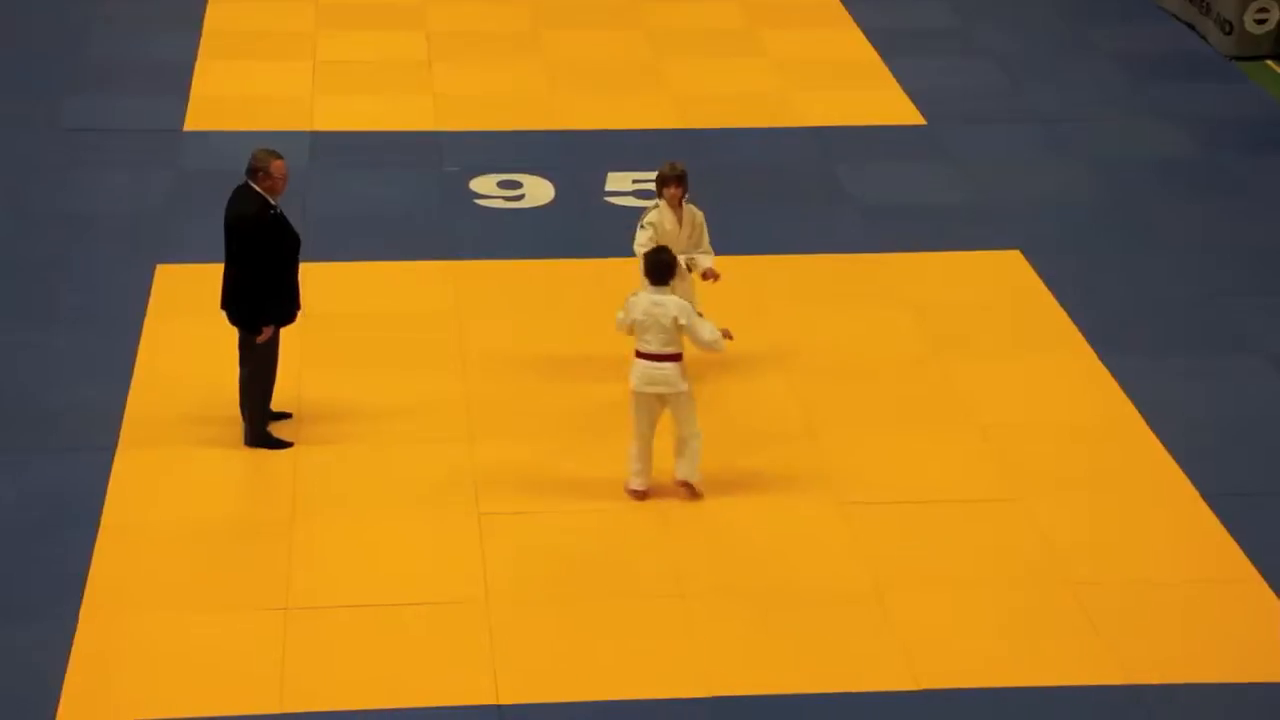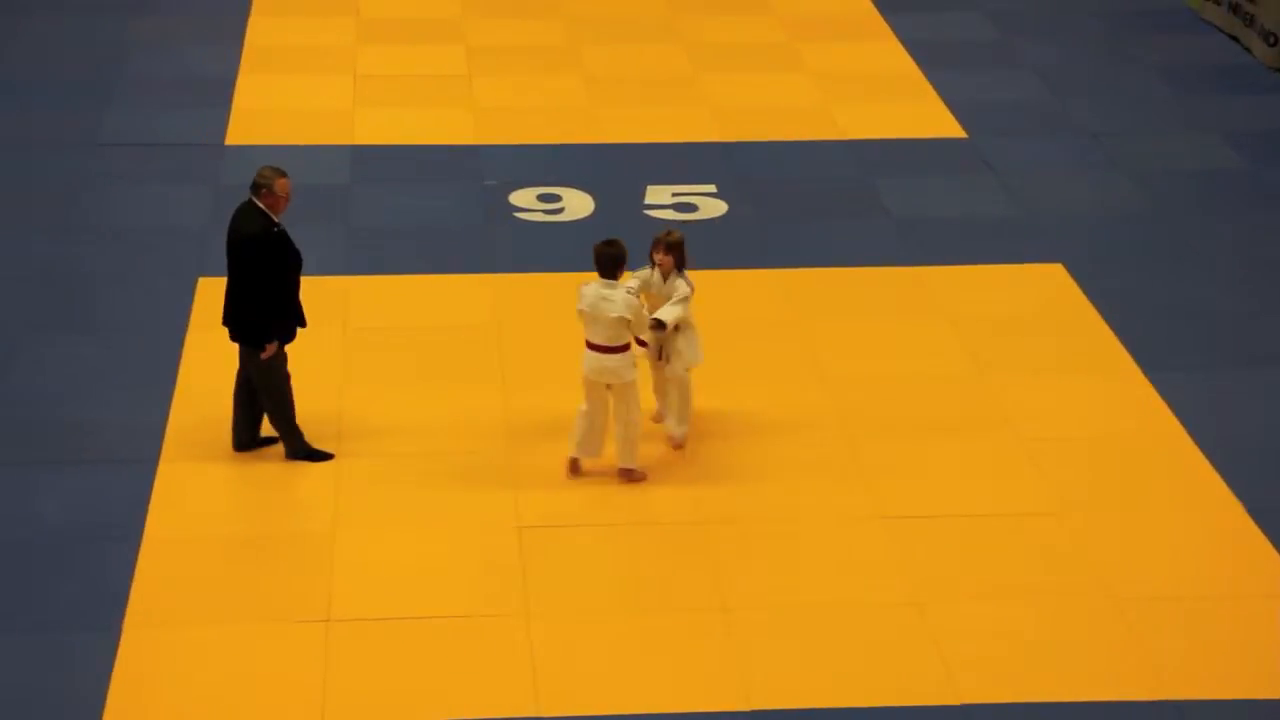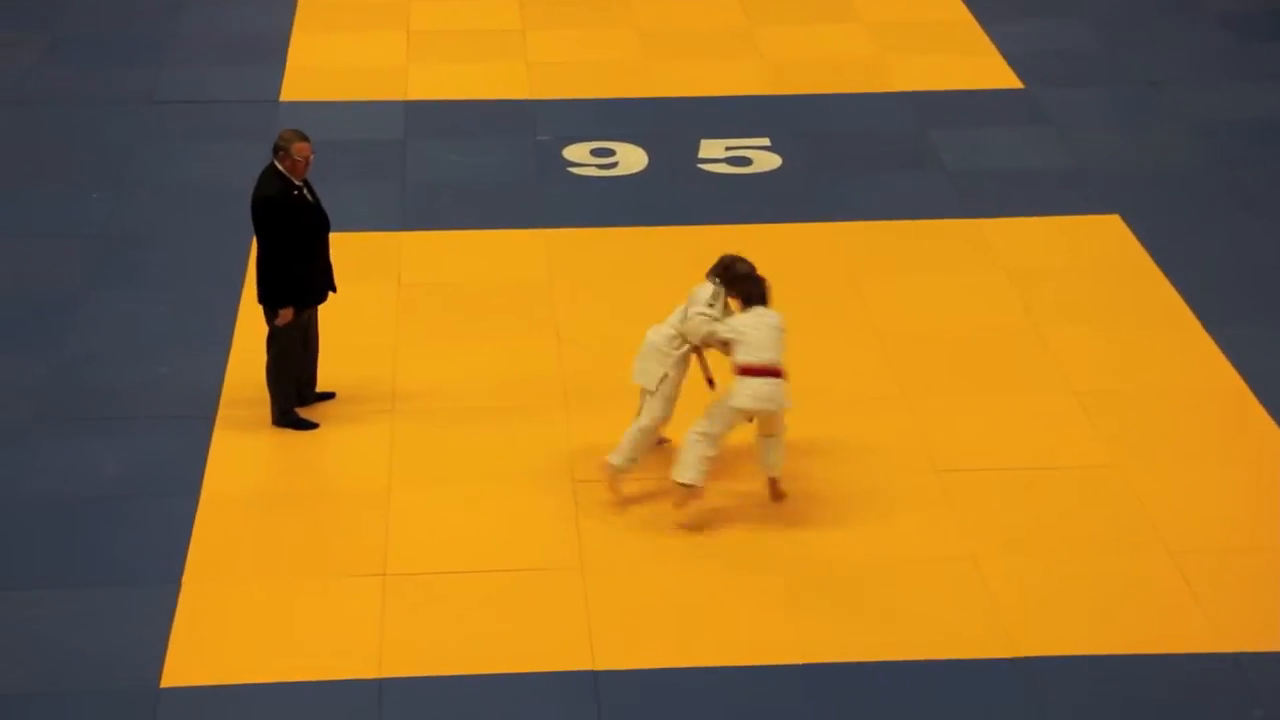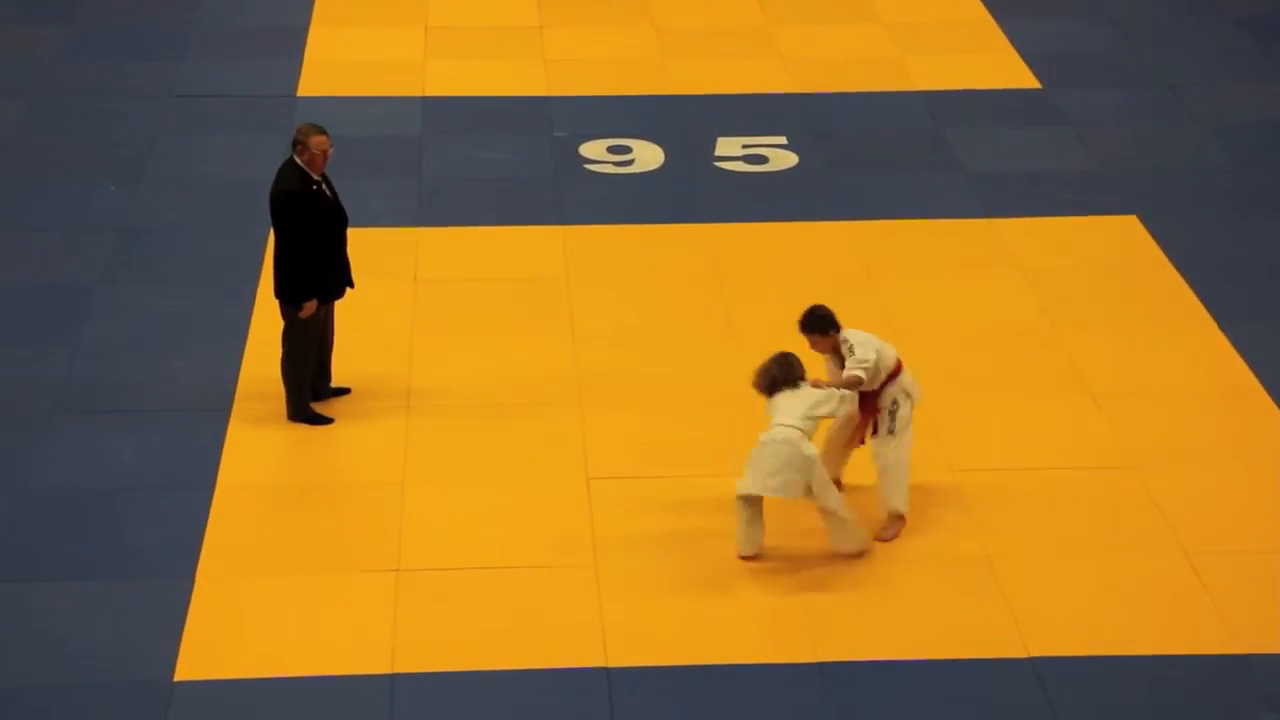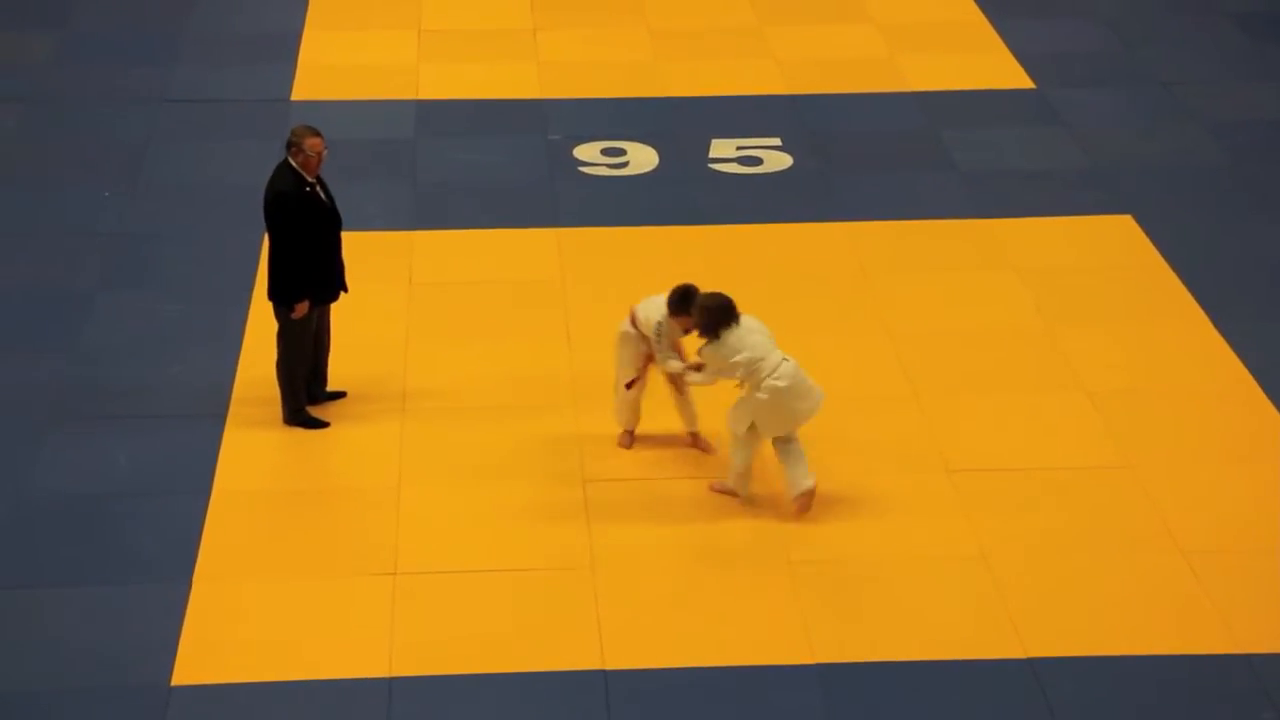
dt=1s
person 1, frame 1
left shoulder: (246, 195)
right shoulder: (254, 215)
right elbow: (256, 272)
right wrist: (265, 318)
left hip: (249, 298)
right hip: (256, 303)
left knee: (255, 361)
right knee: (259, 364)
left ankle: (257, 411)
right ankle: (256, 431)
person 1, frame 2
left shoulder: (248, 212)
right shoulder: (257, 233)
right elbow: (259, 289)
right wrist: (269, 335)
left hip: (249, 316)
right hip: (258, 321)
left knee: (252, 377)
right knee: (274, 381)
left ankle: (245, 436)
right ankle: (295, 445)
person 1, frame 3
left shoulder: (292, 178)
right shoulder: (271, 195)
right elbow: (275, 254)
left wrist: (313, 282)
right wrist: (284, 301)
left hip: (303, 279)
right hip: (285, 287)
left knee: (306, 341)
right knee: (285, 347)
left ankle: (304, 392)
right ankle: (283, 411)
person 1, frame 4
left shoulder: (311, 172)
right shoulder: (290, 189)
right elbow: (295, 248)
right wrist: (306, 294)
left hip: (321, 274)
right hip: (302, 282)
left knee: (322, 337)
right knee: (300, 344)
left ankle: (319, 387)
right ankle: (299, 407)
person 1, frame 5
left shoulder: (307, 175)
right shoulder: (284, 191)
right elbow: (286, 249)
left wrist: (325, 279)
right wrist: (298, 295)
left hip: (316, 277)
right hip: (296, 285)
left knee: (318, 339)
right knee: (295, 347)
left ankle: (315, 390)
right ankle: (295, 411)
person 2, frame 1
left shoulder: (634, 302)
right shoulder: (680, 307)
left elbow: (623, 327)
right elbow: (707, 340)
right wrist: (721, 334)
left hip: (643, 372)
right hip: (672, 374)
left knee: (642, 431)
right knee: (686, 428)
left ankle: (639, 484)
right ankle: (687, 477)
person 2, frame 2
left shoulder: (585, 292)
right shoulder: (629, 300)
right elbow: (641, 329)
left hip: (592, 360)
right hip: (620, 363)
left knee: (591, 410)
right knee: (628, 416)
left ankle: (576, 458)
right ankle: (627, 466)
person 2, frame 3
left shoulder: (733, 323)
right shoulder: (777, 319)
left hip: (749, 389)
right hip: (774, 389)
left knee: (703, 434)
right knee: (771, 433)
left ankle: (688, 484)
right ankle: (774, 482)
person 2, frame 4
left shoulder: (853, 344)
right shoulder: (833, 350)
left elbow: (856, 378)
right elbow: (838, 381)
left wrist: (824, 386)
left hip: (893, 390)
right hip: (869, 391)
left knee: (888, 450)
right knee: (839, 433)
left ankle: (896, 515)
right ankle: (832, 478)
person 2, frame 5
left shoulder: (695, 308)
right shoulder: (661, 323)
right elbow: (664, 358)
right wrist: (687, 370)
left hip: (668, 340)
right hip: (636, 332)
left knee: (680, 386)
right knee: (630, 384)
left ankle: (693, 433)
right ankle: (628, 428)
person 3, frame 1
left shoulder: (694, 216)
right shoulder: (652, 216)
left elbow: (701, 250)
right elbow: (643, 248)
left wrist: (707, 268)
left hip: (681, 278)
person 3, frame 2
left shoulder: (683, 285)
right shoulder: (647, 274)
left elbow: (674, 311)
right elbow: (631, 288)
left wrist: (655, 324)
left hip: (678, 332)
right hip: (654, 327)
left knee: (679, 377)
right knee: (659, 374)
left ankle: (678, 428)
right ankle: (665, 407)
person 3, frame 3
left shoulder: (717, 294)
right shoulder: (711, 294)
right elbow: (700, 327)
left hip: (670, 349)
right hip: (666, 351)
right knee: (653, 414)
left ankle: (652, 436)
right ankle: (616, 464)
person 3, frame 4
left shoulder: (775, 398)
right shoulder: (819, 396)
right elbow: (849, 401)
left hip: (769, 446)
right hip: (797, 448)
left knee: (749, 496)
right knee: (828, 499)
left ankle: (748, 548)
right ankle: (853, 543)
person 3, frame 5
left shoulder: (712, 351)
right shoulder: (748, 322)
left elbow: (707, 378)
left wrist: (687, 375)
left hip: (768, 392)
right hip: (791, 375)
left knee: (743, 433)
right knee: (783, 436)
left ankle: (737, 485)
right ankle: (802, 485)
